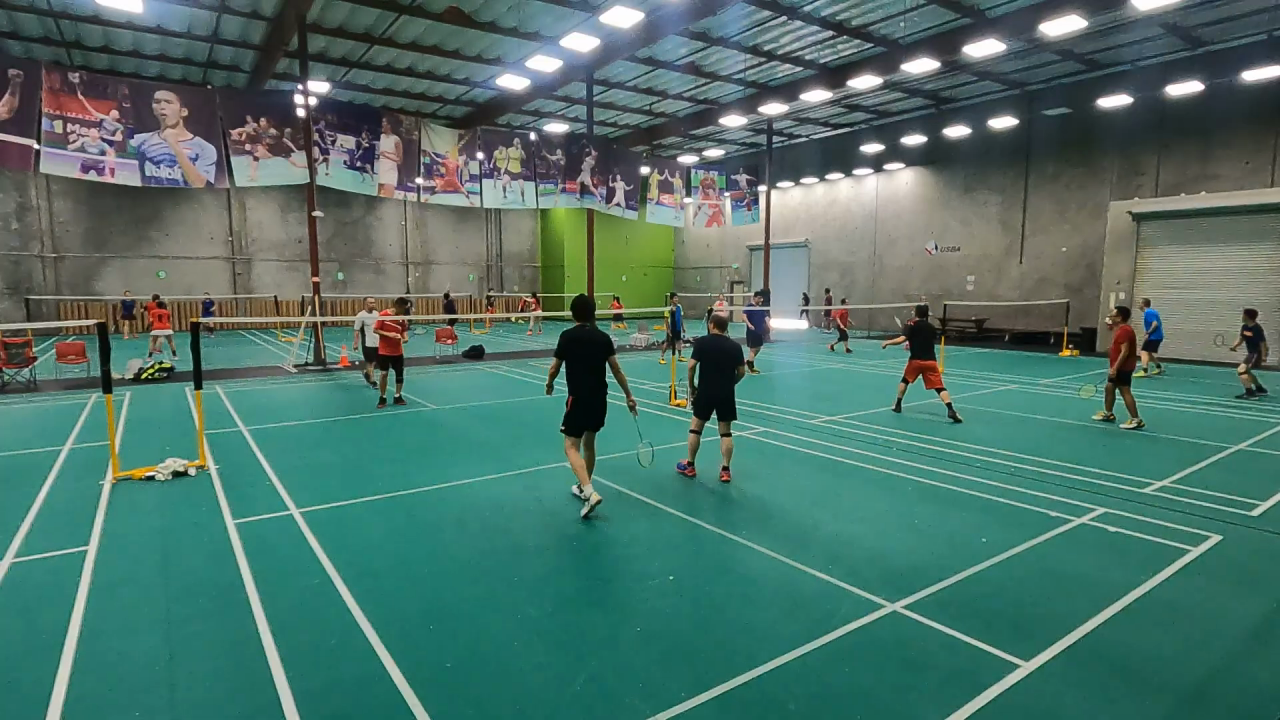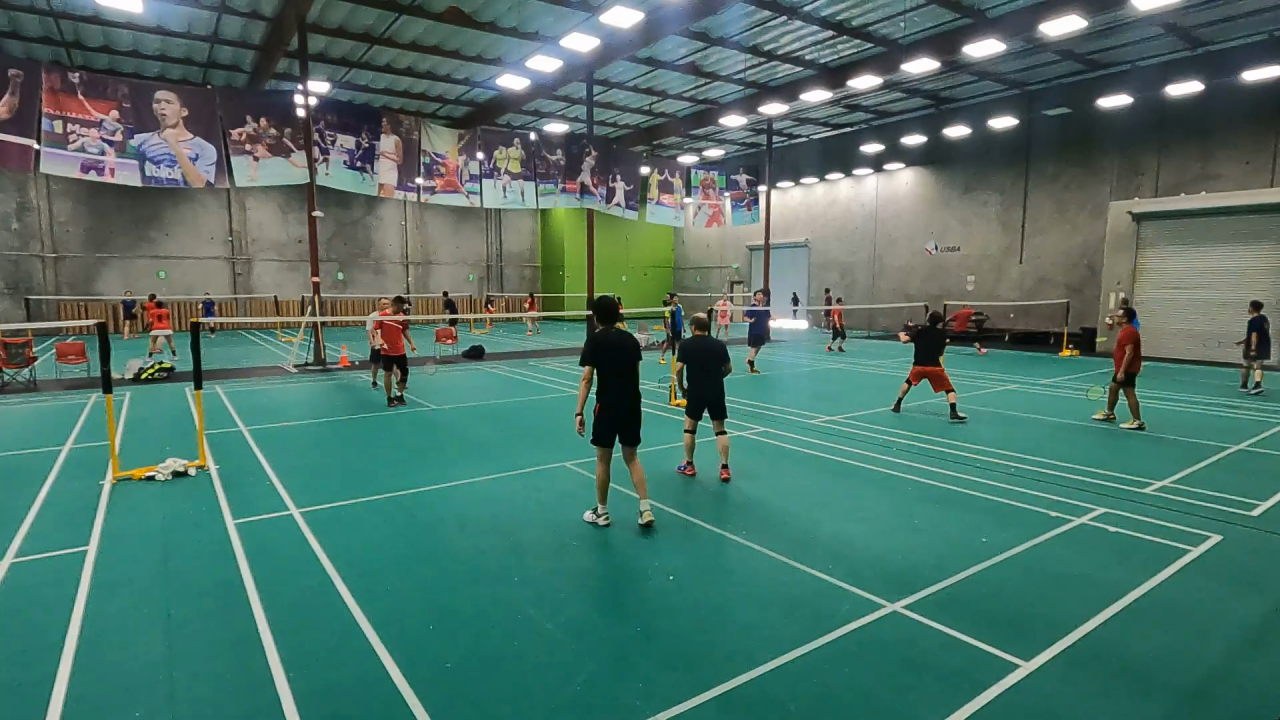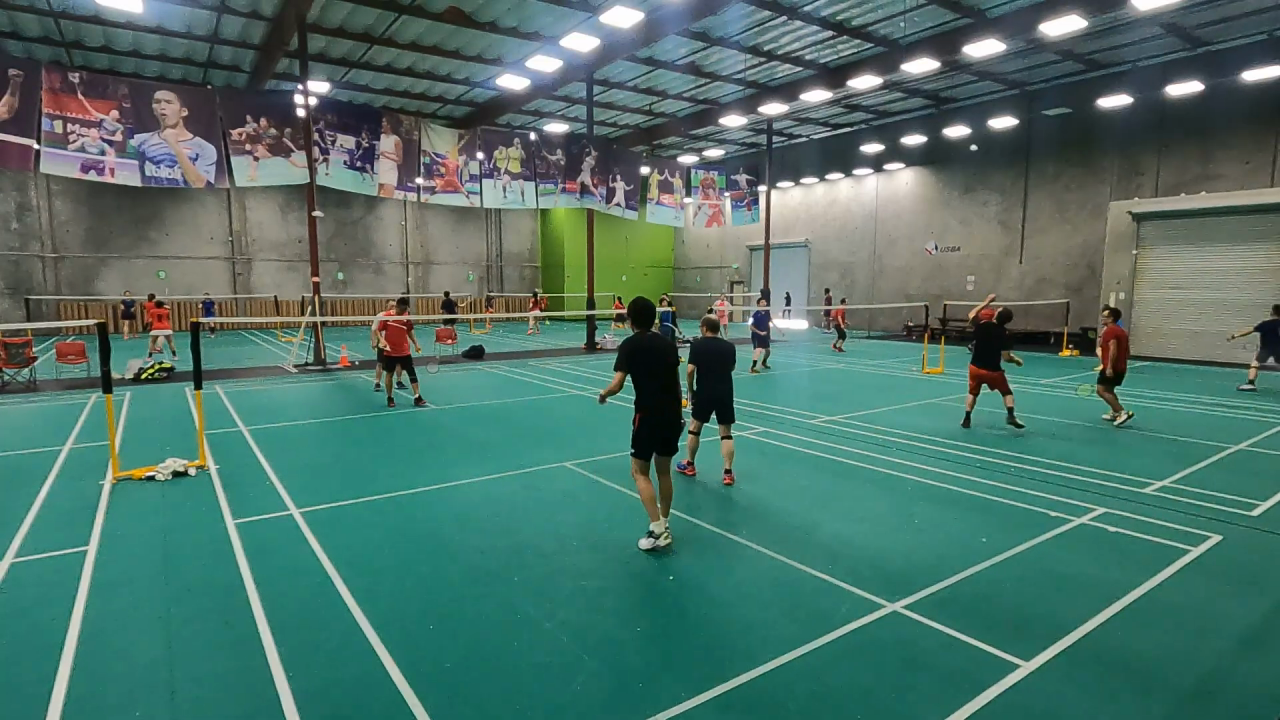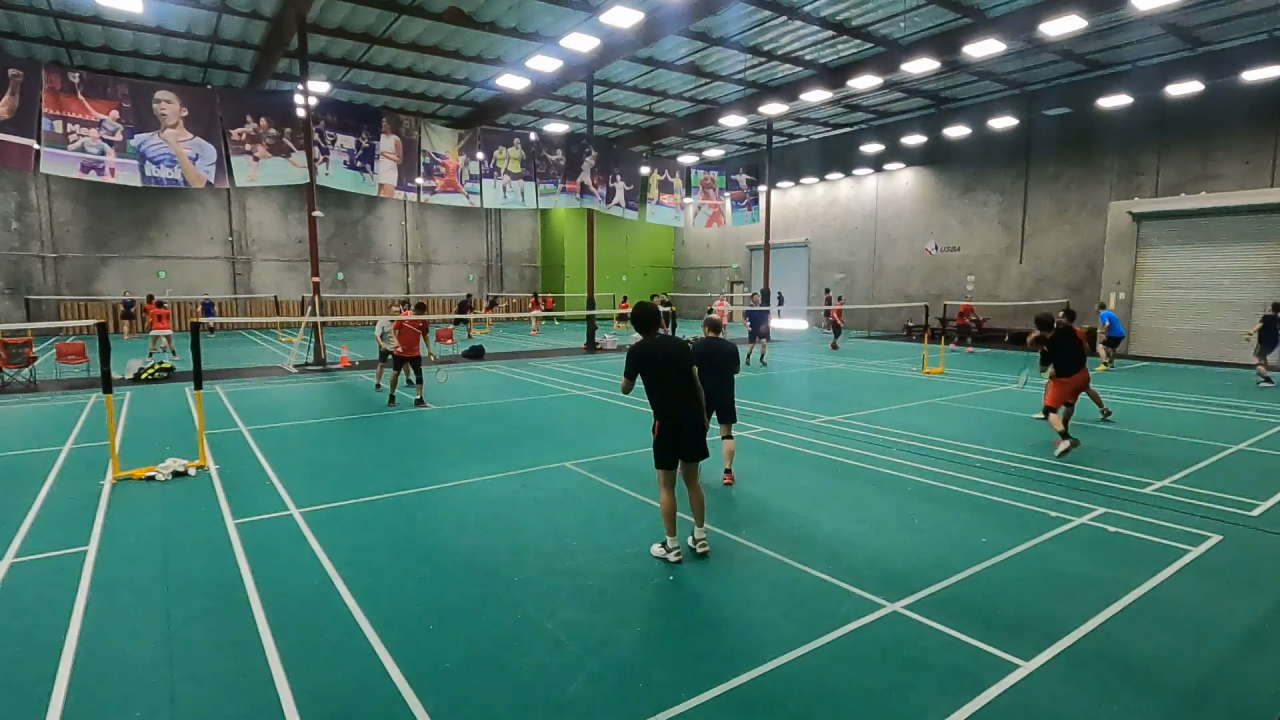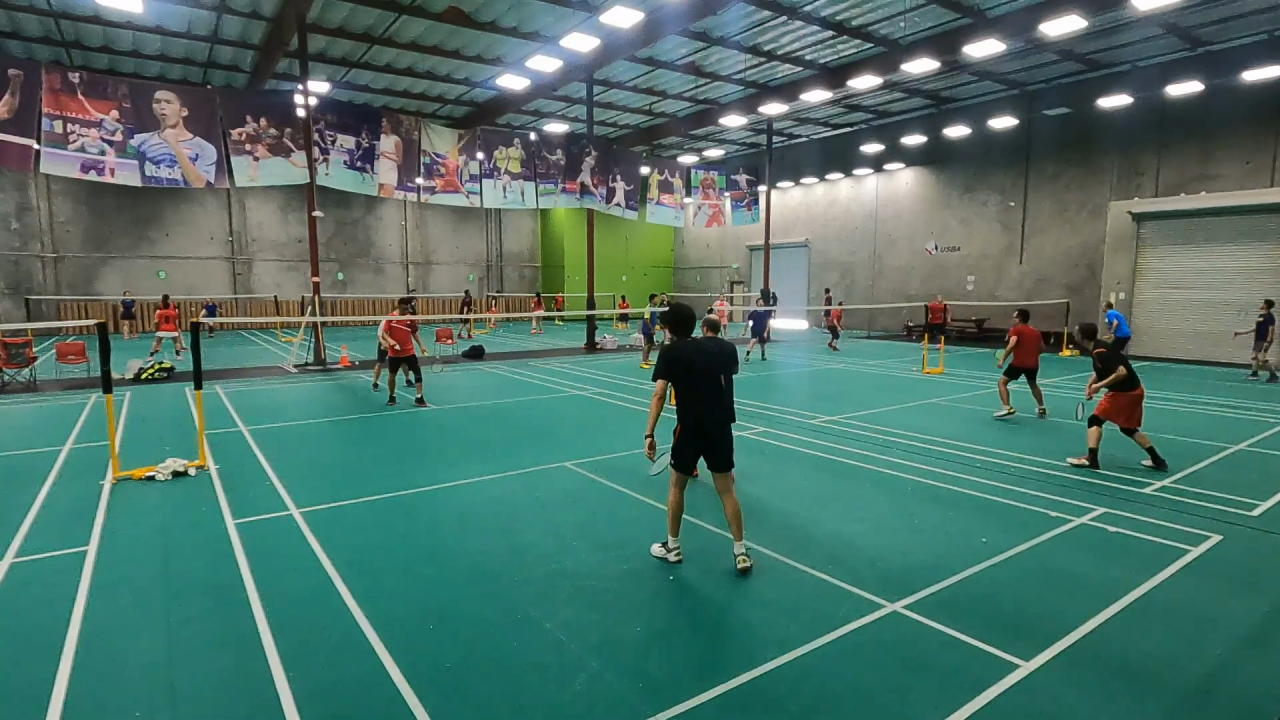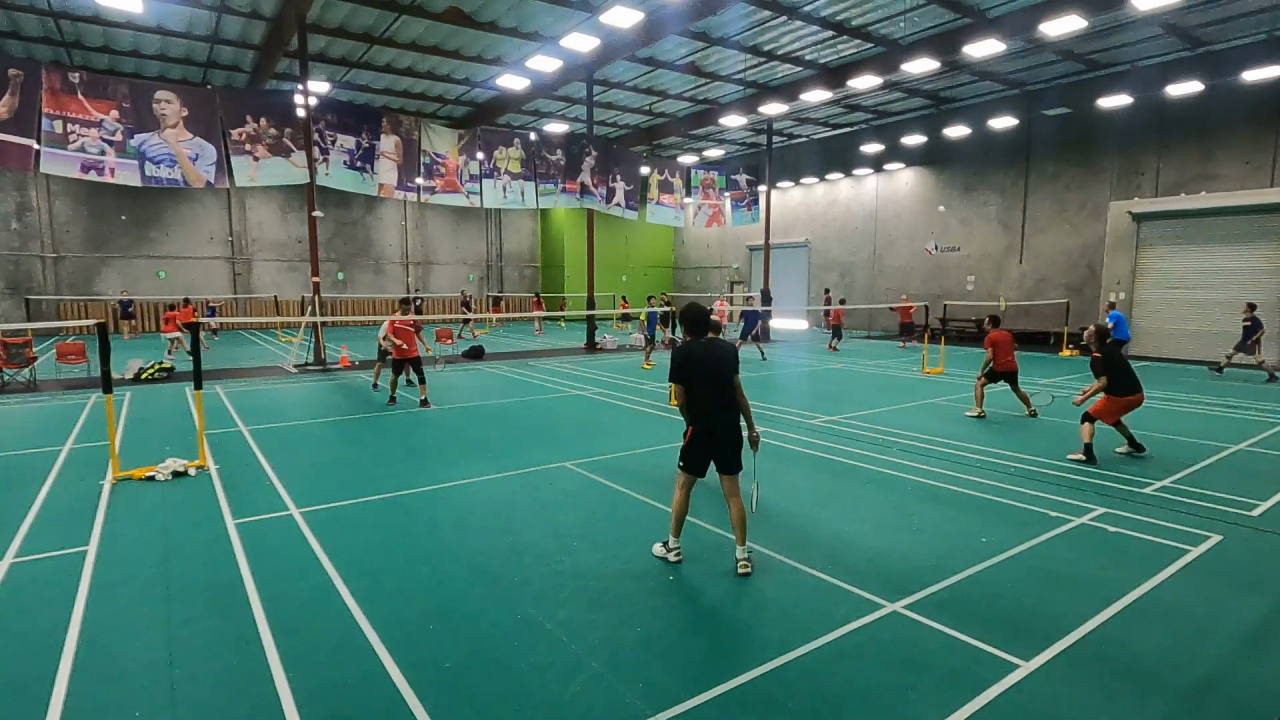
dt=0.5s
person 1, frame 1
left shoulder: (568, 336)
right shoulder: (603, 337)
left elbow: (555, 368)
right elbow: (616, 369)
left wrist: (549, 383)
right wrist: (629, 396)
left hip: (578, 399)
right hip: (599, 398)
left knee: (571, 448)
right knee: (589, 442)
left ankle: (590, 493)
right ankle: (584, 486)
person 1, frame 2
left shoulder: (594, 340)
right shoulder: (631, 339)
left elbow: (586, 377)
left wrist: (579, 411)
left hip: (608, 407)
right hip: (633, 406)
left knee: (603, 461)
right knee: (632, 459)
left ankle: (601, 512)
right ankle: (645, 509)
person 1, frame 3
left shoulder: (629, 345)
right shoulder: (667, 344)
left elbow: (617, 385)
right elbow: (676, 382)
left wrist: (603, 395)
right wrist: (679, 414)
left hip: (648, 415)
right hip: (672, 414)
left knee: (640, 473)
right knee: (664, 471)
left ankle: (657, 531)
right ankle: (663, 524)
person 1, frame 4
left shoulder: (637, 351)
right shoulder: (680, 344)
left elbow: (625, 388)
right elbow: (696, 384)
right wrist: (703, 415)
left hip: (668, 422)
right hip: (694, 417)
left knee: (666, 484)
right knee: (692, 479)
left ankle: (672, 546)
right ankle: (700, 537)
person 1, frame 5
left shoulder: (670, 352)
right shoulder: (713, 348)
left elbow: (659, 395)
left wrist: (649, 434)
left hip: (690, 426)
right hip: (720, 424)
left knee: (677, 486)
right knee: (726, 490)
left ankle: (672, 547)
right ankle: (740, 553)
person 1, frame 6
left shoulder: (682, 352)
right shoulder: (727, 348)
left elbow: (681, 401)
right elbow: (739, 393)
right wrist: (751, 428)
left hip: (701, 428)
right hip: (730, 428)
left knee: (682, 487)
right knee: (733, 493)
left ankle: (673, 547)
right ankle: (742, 556)
